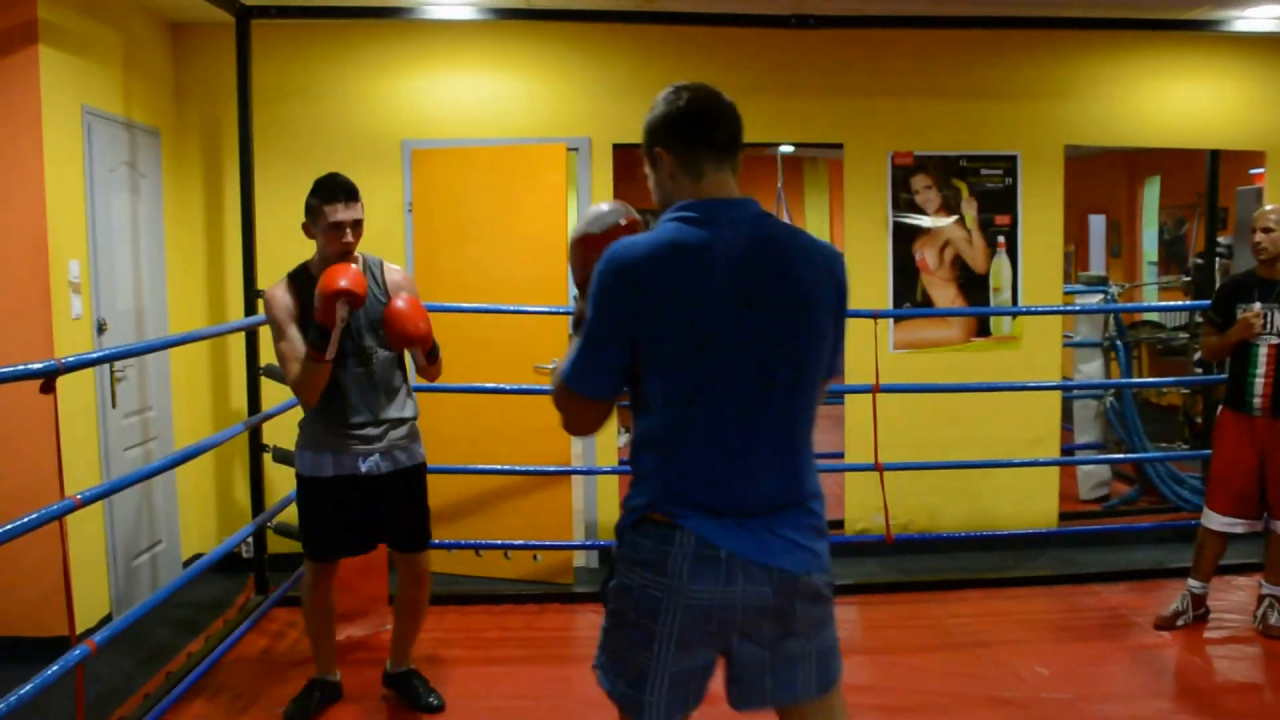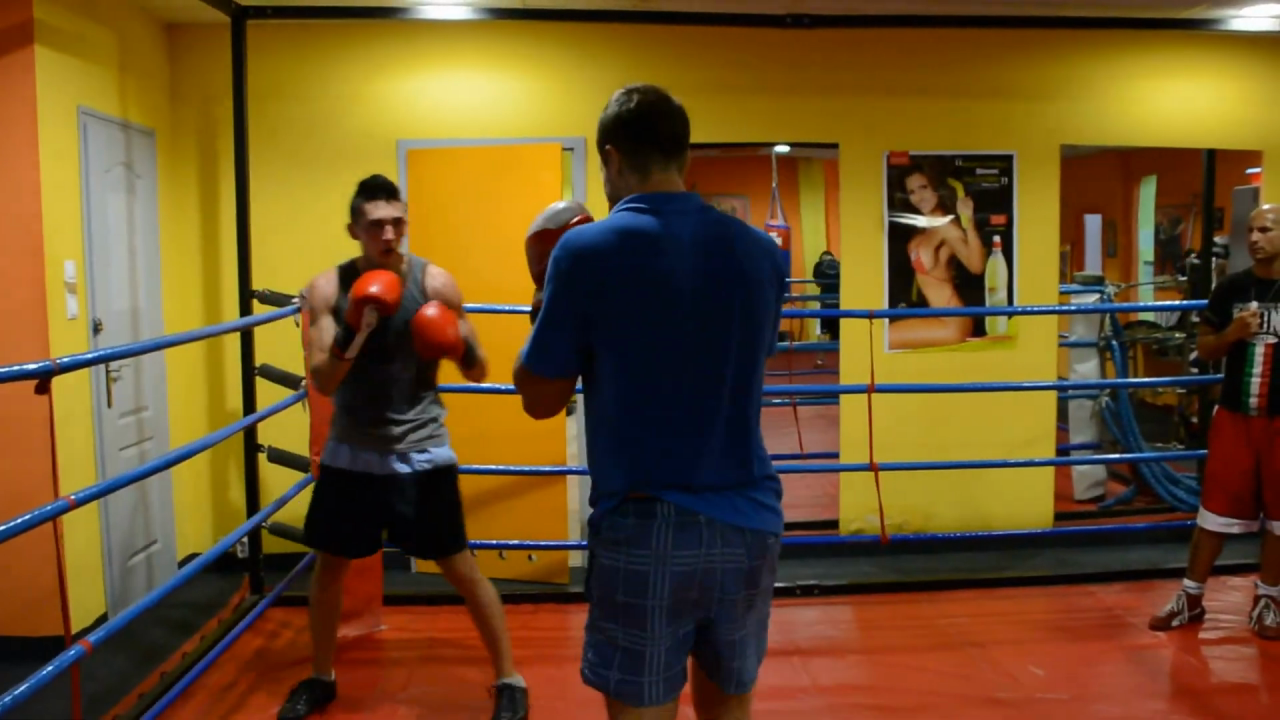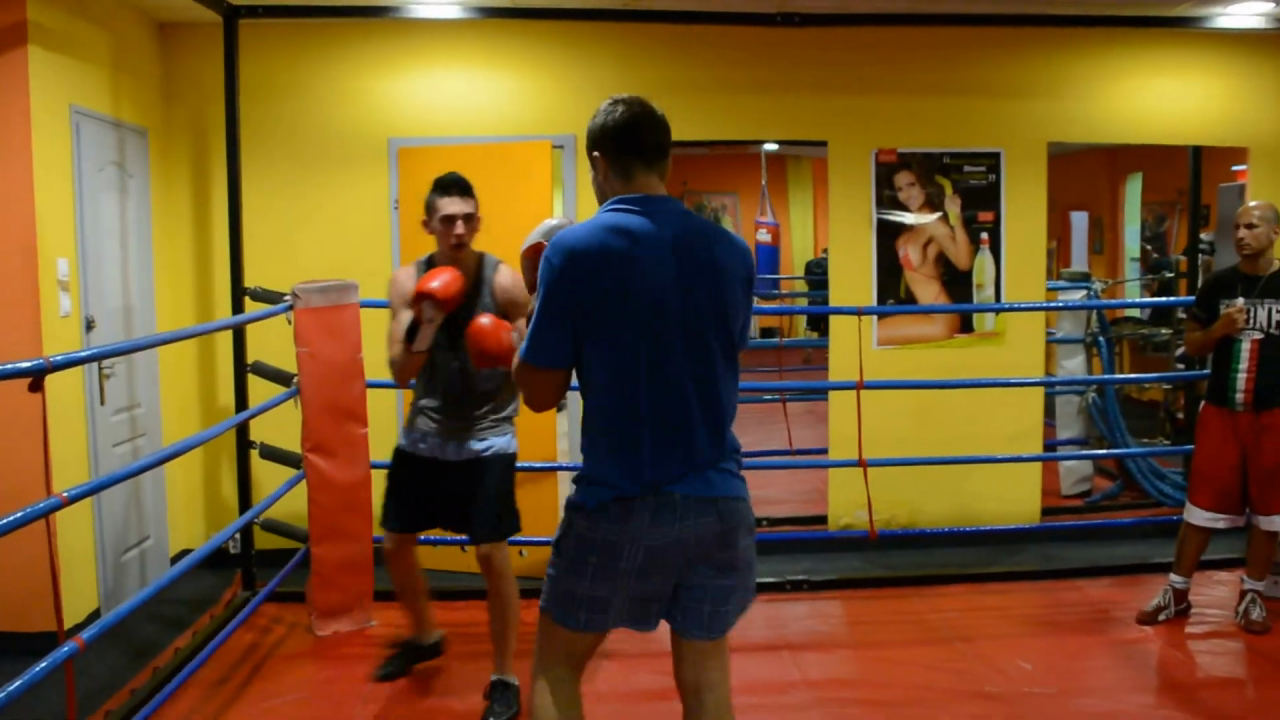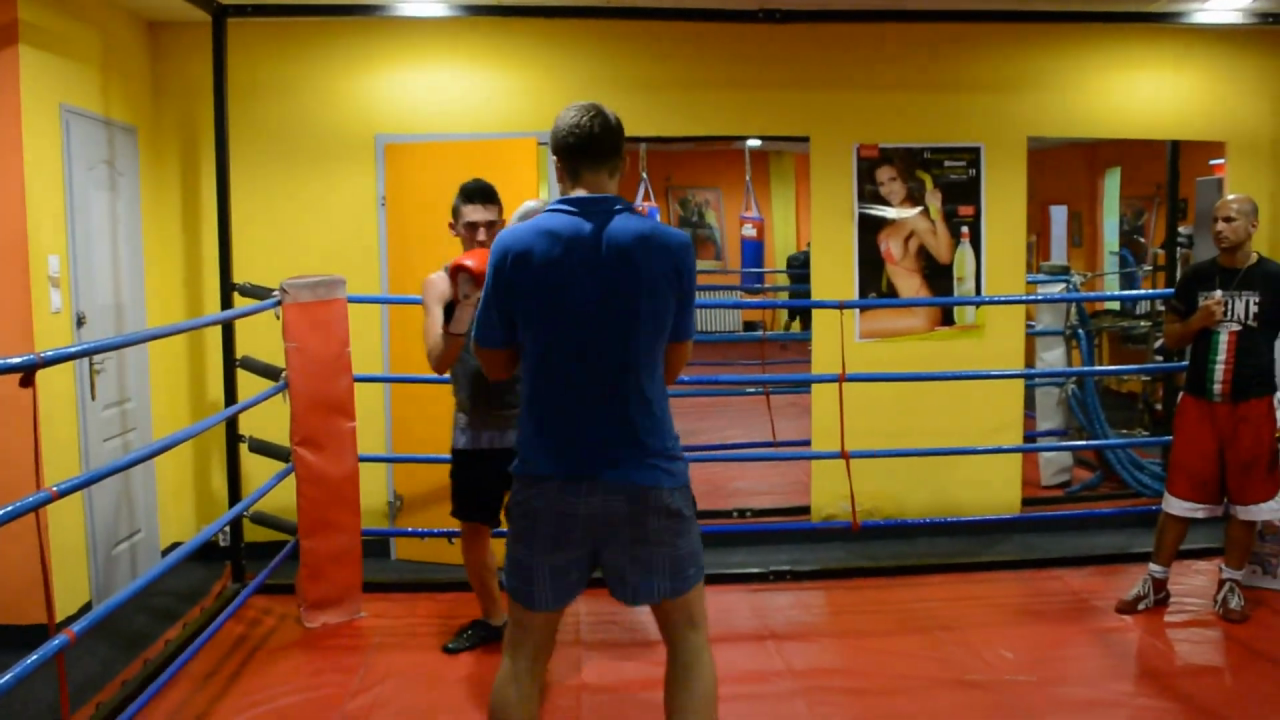
dt=0.3s
person 1, frame 1
left shoulder: (632, 266)
right shoulder: (818, 264)
left elbow: (579, 414)
left wrist: (594, 318)
left hip: (670, 554)
right hip: (789, 554)
person 1, frame 2
left shoulder: (586, 252)
right shoulder: (760, 254)
left elbow: (540, 398)
left wrist: (548, 308)
left hip: (642, 530)
right hip: (747, 523)
person 1, frame 3
left shoulder: (573, 249)
right shoulder: (730, 251)
left elbow: (539, 391)
left wrist: (541, 313)
left hip: (615, 507)
right hip: (717, 498)
person 1, frame 4
left shoulder: (517, 244)
right shoulder: (669, 246)
left elbow: (493, 364)
right elbow: (672, 363)
left hip: (550, 483)
right hip: (648, 479)
left knee: (524, 654)
right knee: (690, 637)
person 2, frame 1
left shoulder: (393, 279)
right shoulder: (285, 295)
left elbow: (433, 370)
right elbow: (306, 392)
left wrist: (424, 346)
right wrist: (330, 327)
left hip: (396, 450)
right hip: (328, 458)
left knee: (415, 565)
right knee: (321, 571)
left ankle: (400, 668)
person 2, frame 2
left shoulder: (436, 283)
right shoulder: (328, 288)
left elbow: (478, 372)
right elbow: (321, 382)
left wrist: (464, 347)
right wrist: (356, 332)
left hip: (422, 451)
right hip: (352, 453)
left knee: (459, 567)
right knee: (329, 566)
person 2, frame 3
left shoulder: (505, 280)
right shoulder: (410, 281)
right elbow: (401, 371)
left wrist: (513, 357)
right wrist: (427, 322)
left hip: (487, 438)
right hip: (424, 436)
left knee: (491, 553)
right knee: (396, 543)
right ankle: (423, 635)
person 2, frame 4
right shoulder: (441, 284)
right elbow: (439, 362)
right wrist: (462, 301)
right hip: (473, 432)
right knee: (471, 531)
right ankle: (491, 618)
person 3, frame 1
right shoulder: (1234, 288)
right elbow: (1208, 350)
right wrist: (1236, 334)
right hip: (1238, 415)
right knee: (1219, 509)
right ankle: (1195, 597)
person 3, frame 2
right shoulder: (1231, 288)
right elbow: (1204, 349)
right wrist: (1232, 332)
right hip: (1235, 415)
right knee: (1215, 510)
right ankle: (1191, 597)
person 3, frame 3
right shoulder: (1218, 284)
right elbow: (1192, 346)
right wrist: (1219, 329)
right hip: (1221, 410)
right knee: (1201, 504)
right ankle: (1177, 592)
person 3, frame 4
right shoulder: (1196, 277)
right elbow: (1171, 338)
right wrist: (1198, 321)
right hip: (1199, 402)
right knee: (1180, 494)
left ankle: (1230, 584)
right ankle: (1156, 581)
